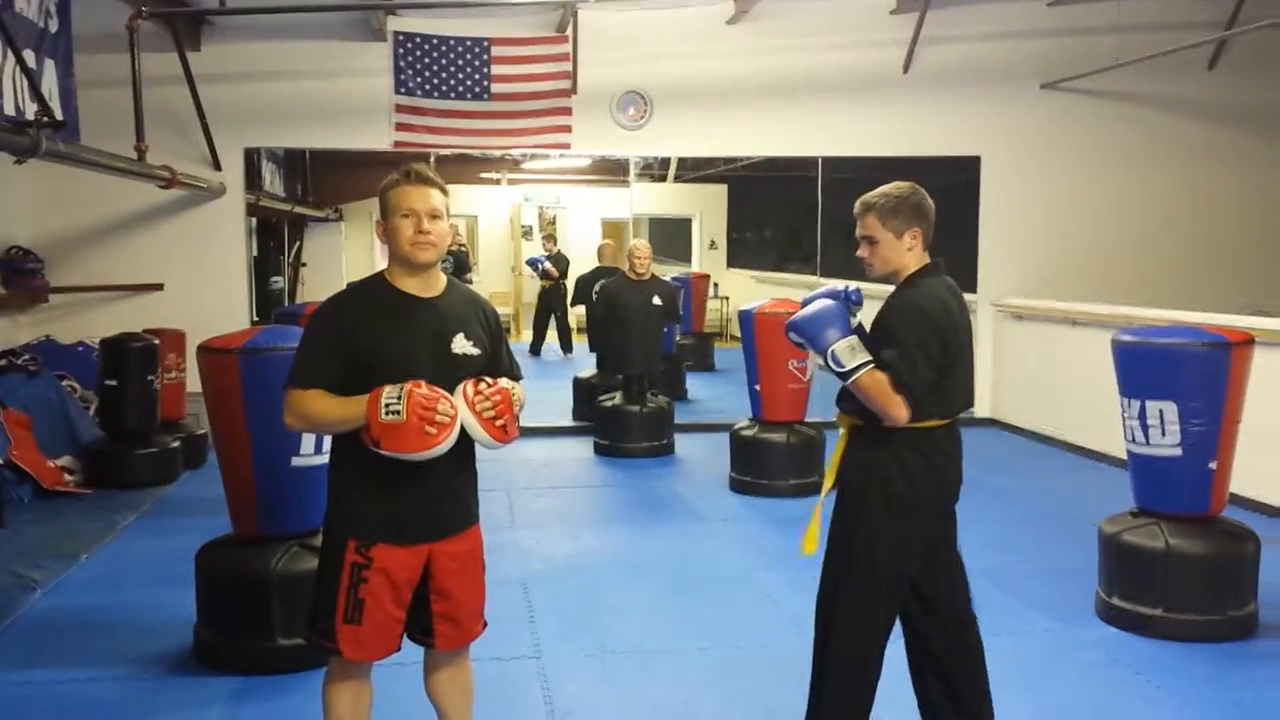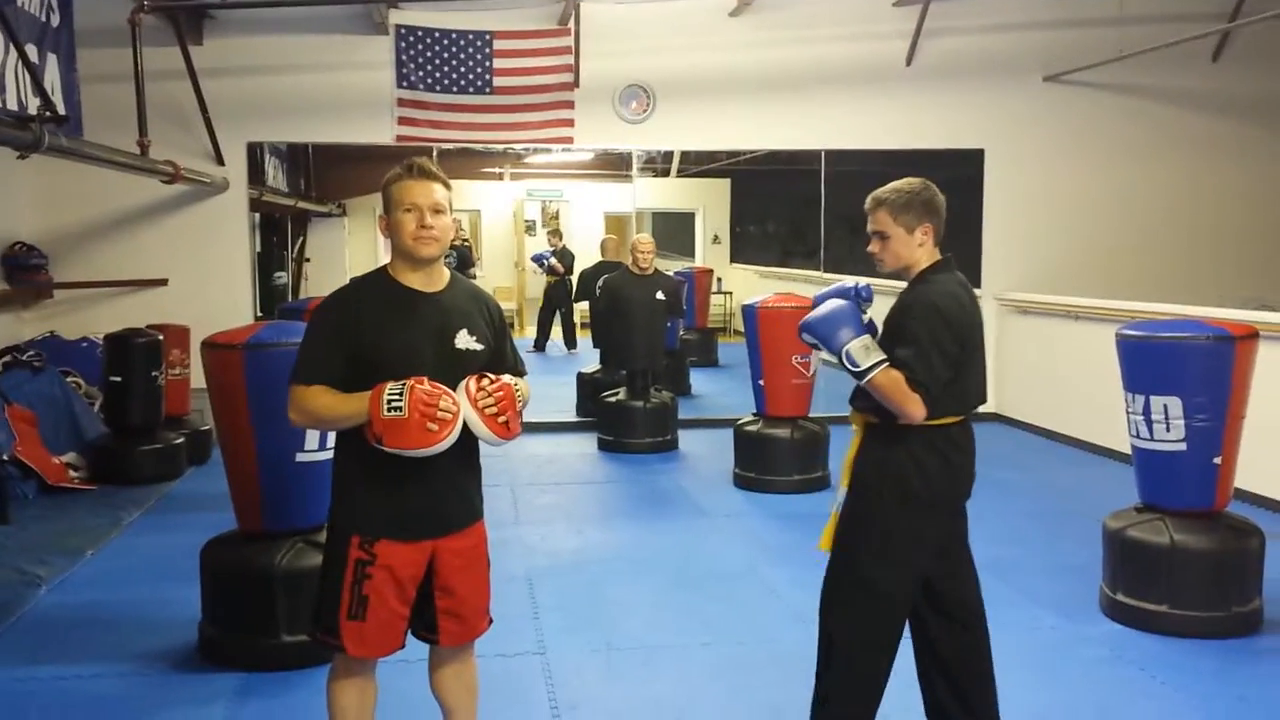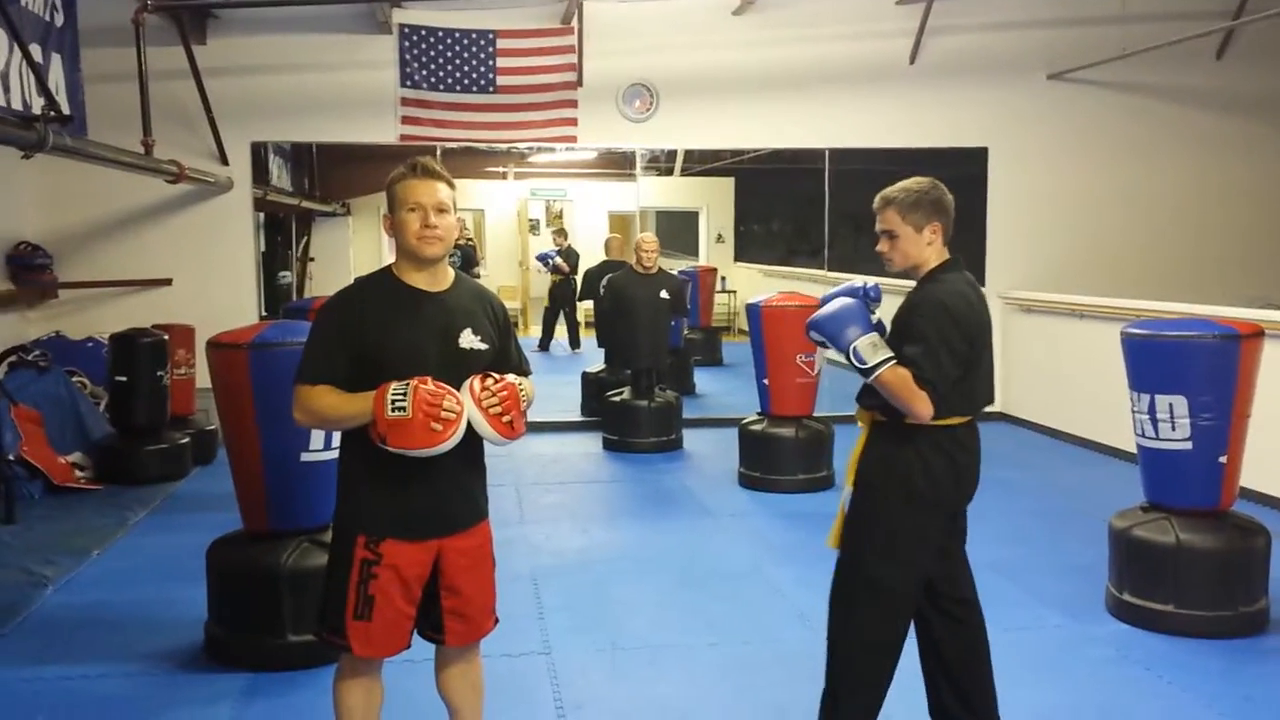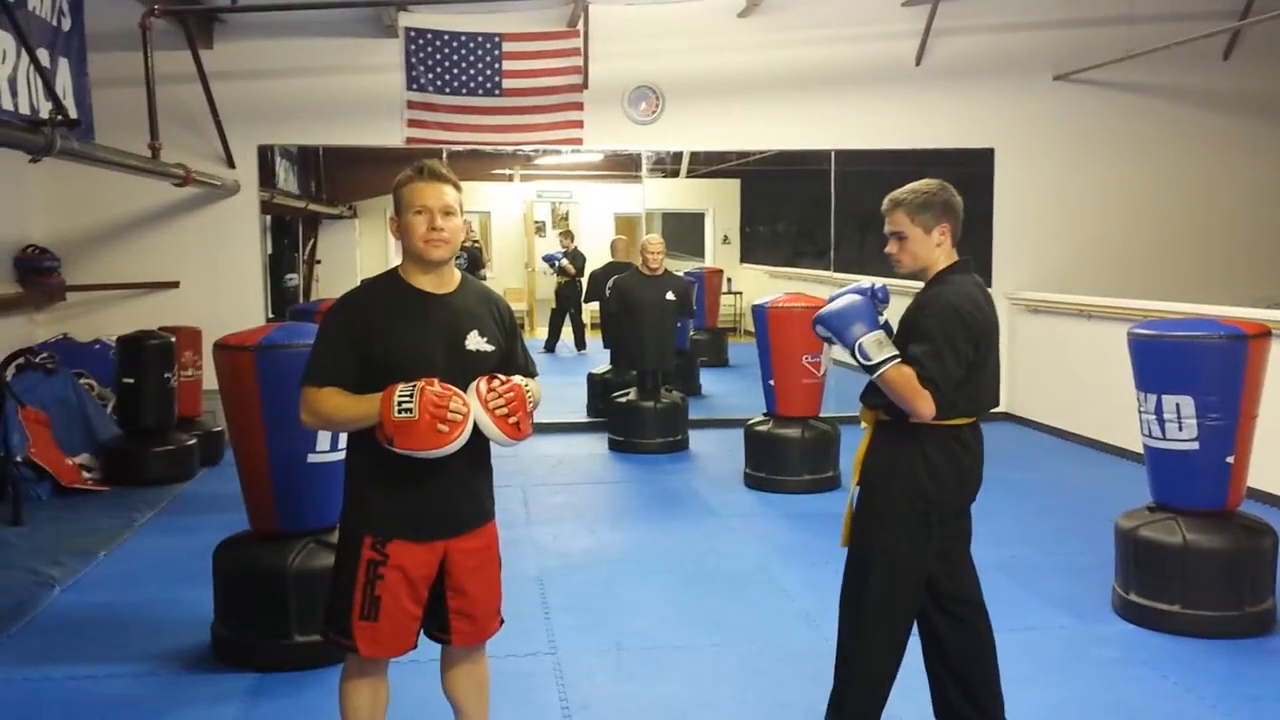
dt=0.1s
person 1, frame 1
left shoulder: (476, 310)
right shoulder: (345, 312)
left elbow: (509, 389)
right elbow: (298, 409)
left wrist: (508, 402)
right wrist: (374, 406)
left hip: (455, 516)
right hip: (370, 522)
left knee: (452, 644)
right knee: (353, 654)
person 1, frame 2
left shoulder: (479, 305)
right shoulder: (348, 307)
left elbow: (514, 385)
right elbow: (302, 405)
left wrist: (511, 398)
right wrist: (376, 403)
left hip: (459, 512)
right hip: (374, 518)
left knee: (456, 640)
right knee: (357, 650)
person 1, frame 3
left shoulder: (484, 304)
right shoulder: (352, 306)
left elbow: (520, 383)
right elbow: (307, 405)
left wrist: (517, 396)
right wrist: (380, 402)
left hip: (464, 512)
right hip: (379, 519)
left knee: (462, 639)
right knee: (363, 651)
person 1, frame 4
left shoulder: (490, 306)
right shoulder: (359, 308)
left elbow: (525, 385)
right elbow: (314, 407)
left wrist: (522, 397)
right wrist: (386, 404)
left hip: (471, 514)
right hip: (386, 519)
left knee: (468, 640)
right knee: (369, 650)
person 2, frame 1
left shoulder: (916, 306)
right shoulder: (936, 293)
left elbow: (895, 406)
left wrist: (838, 346)
right wrist: (848, 328)
left hip: (894, 472)
right hip: (924, 466)
left knee: (853, 608)
right knee: (936, 602)
person 2, frame 2
left shoulder: (930, 303)
right shoulder: (947, 290)
left elbow: (911, 404)
left wrist: (852, 345)
right wrist: (860, 326)
left hip: (907, 469)
right hip: (935, 463)
left knee: (859, 604)
right knee: (945, 601)
person 2, frame 3
left shoulder: (939, 302)
right shoulder: (954, 290)
left elbow: (919, 401)
left wrist: (860, 342)
right wrist: (863, 326)
left hip: (913, 468)
right hip: (937, 462)
left knee: (868, 604)
right knee: (944, 598)
person 2, frame 4
left shoulder: (947, 304)
right shoulder: (961, 292)
left elbow: (922, 401)
left wrist: (866, 340)
right wrist: (871, 327)
left hip: (917, 466)
right hip: (940, 463)
left knee: (876, 605)
right knee: (948, 597)
